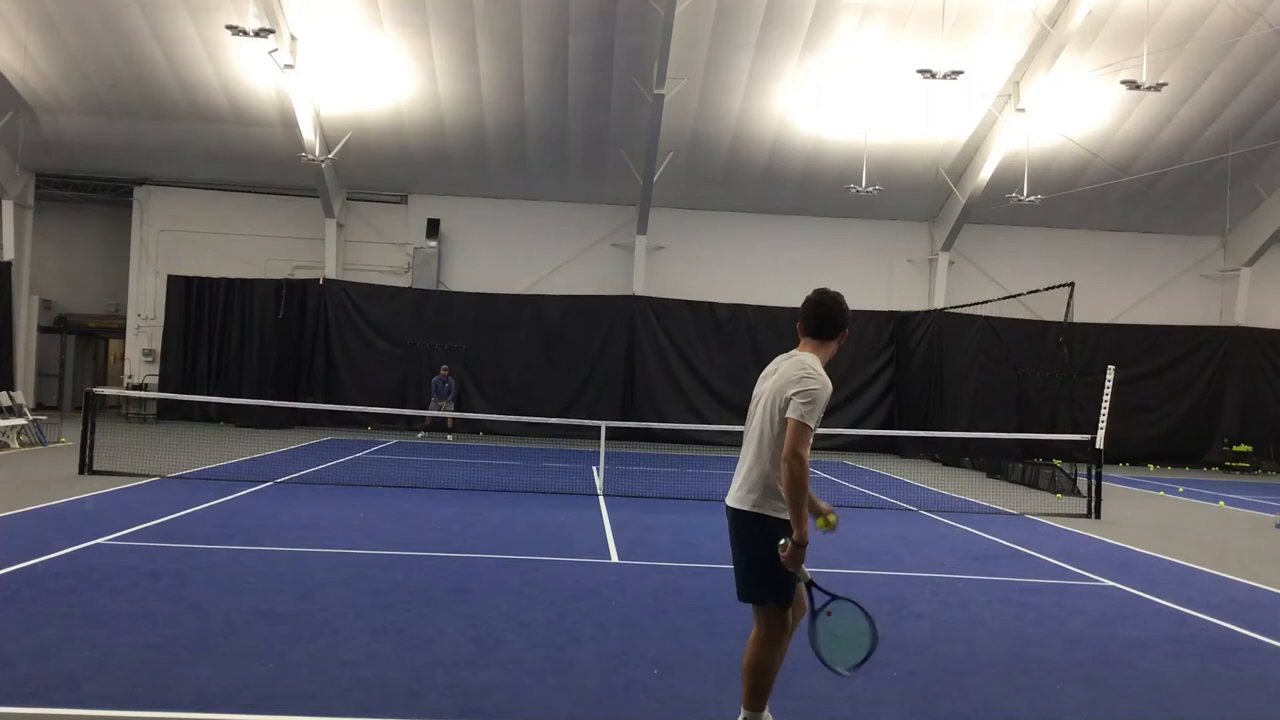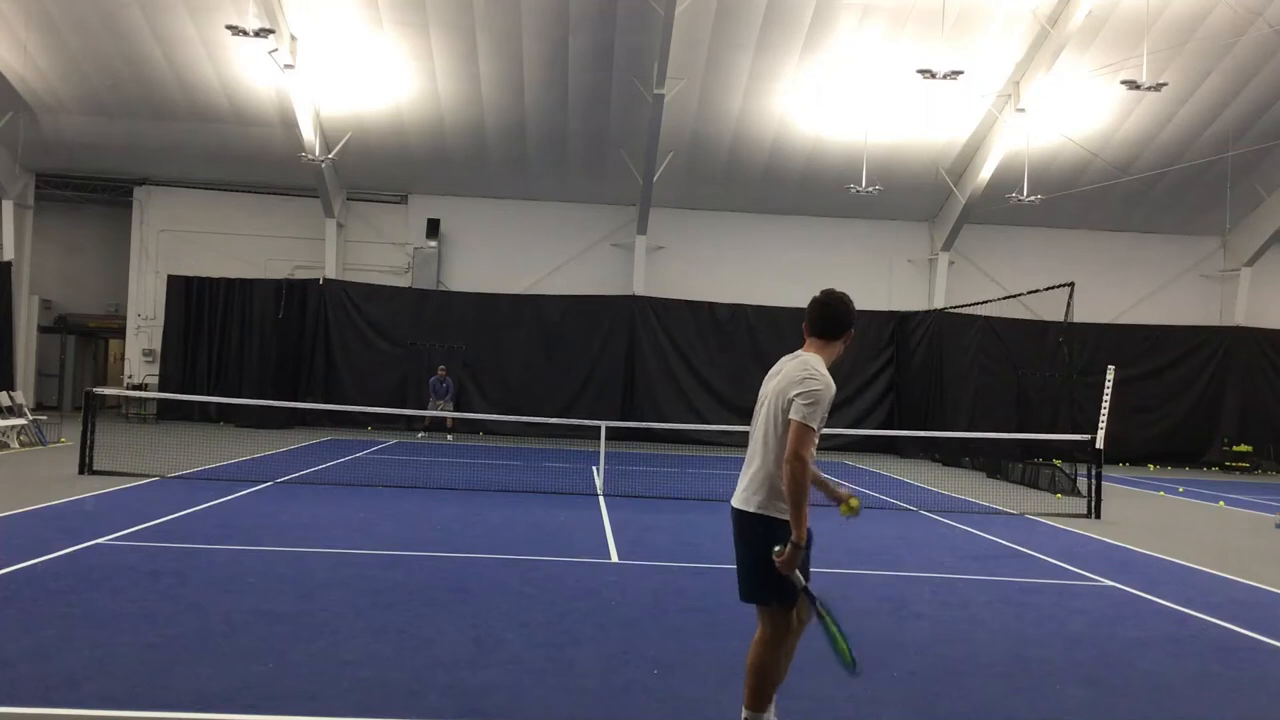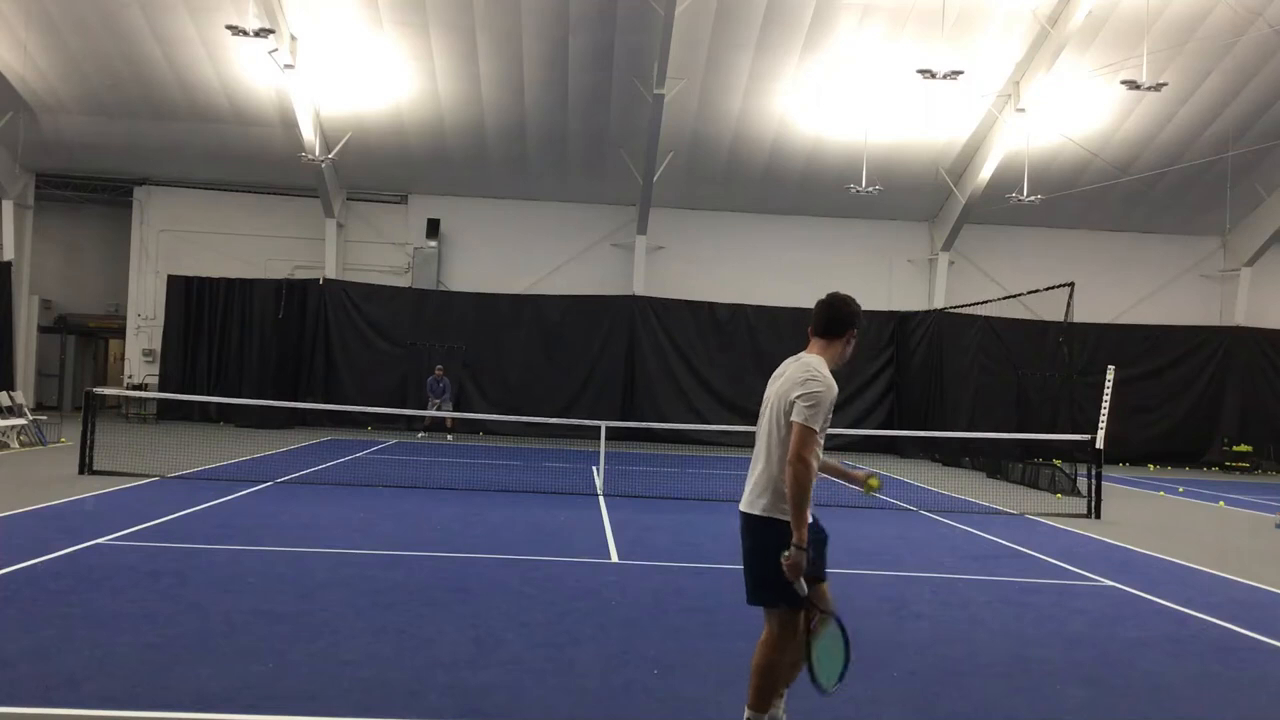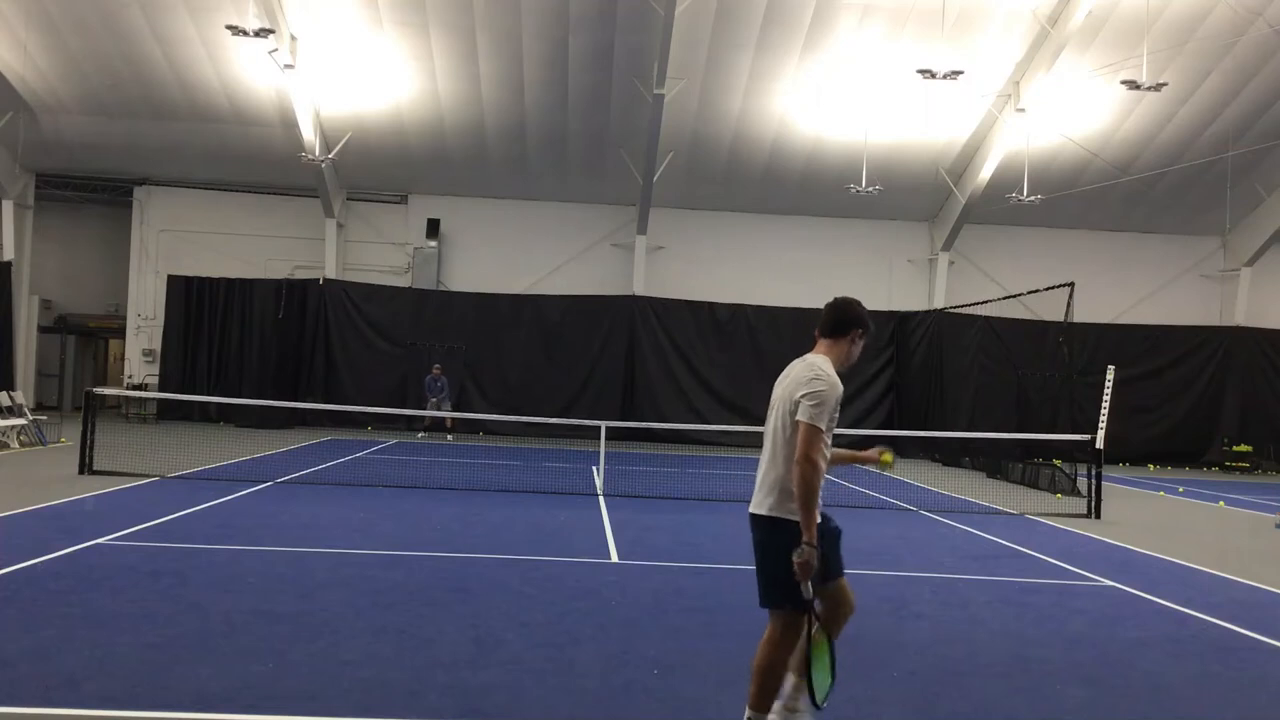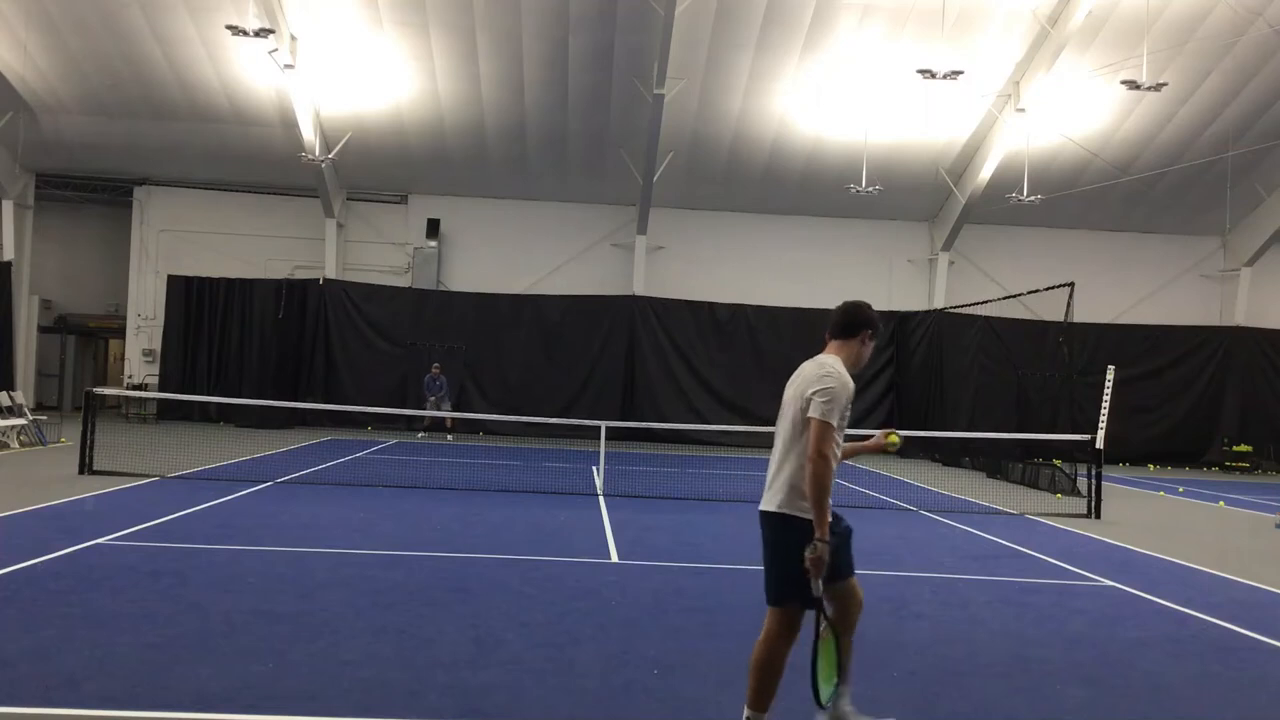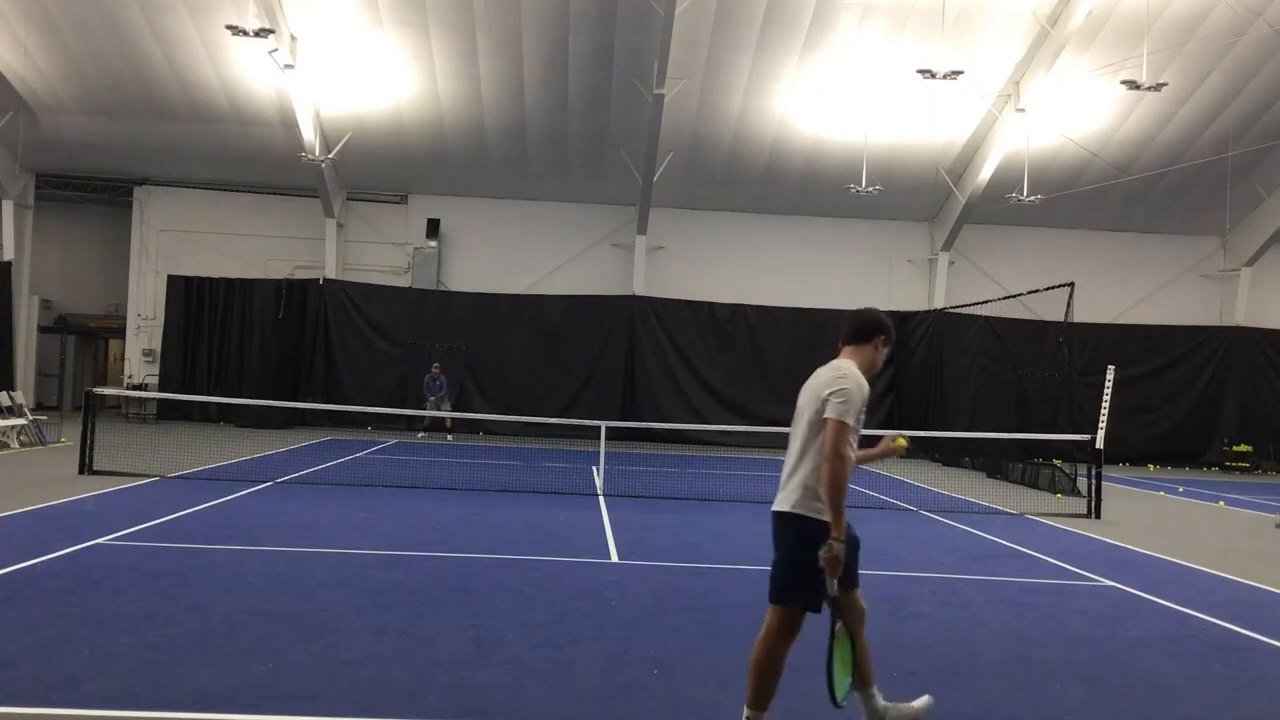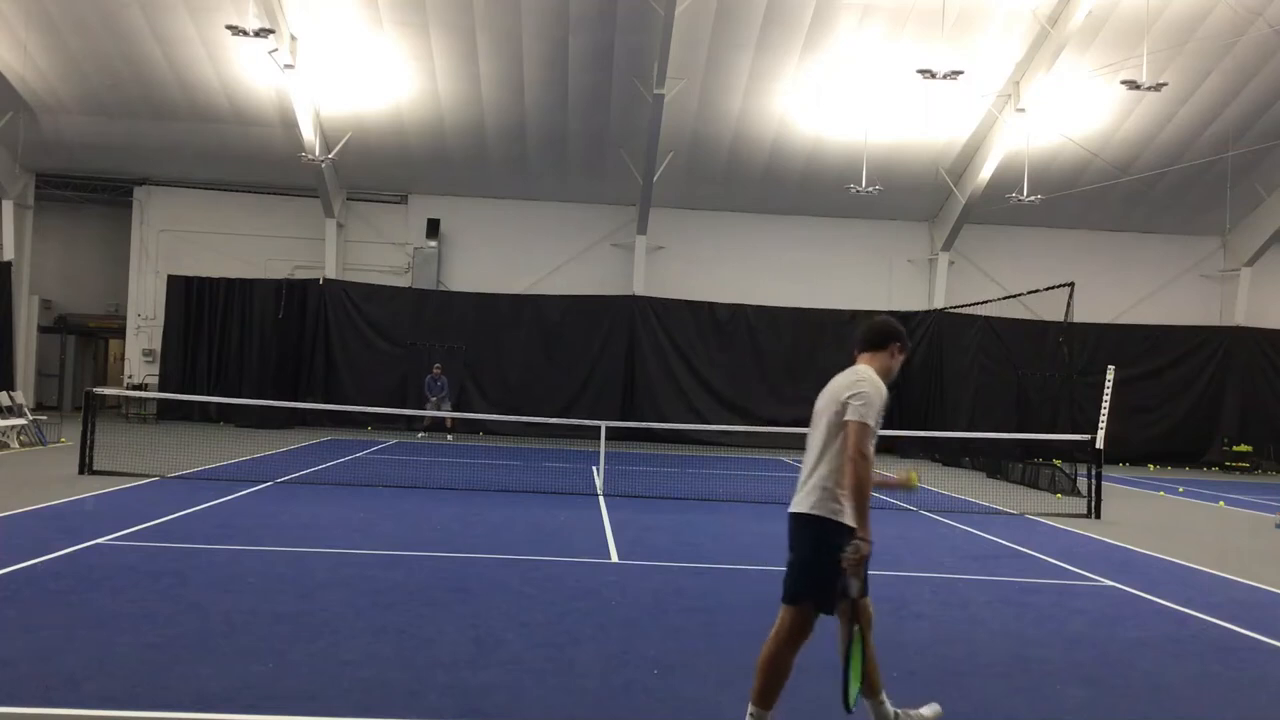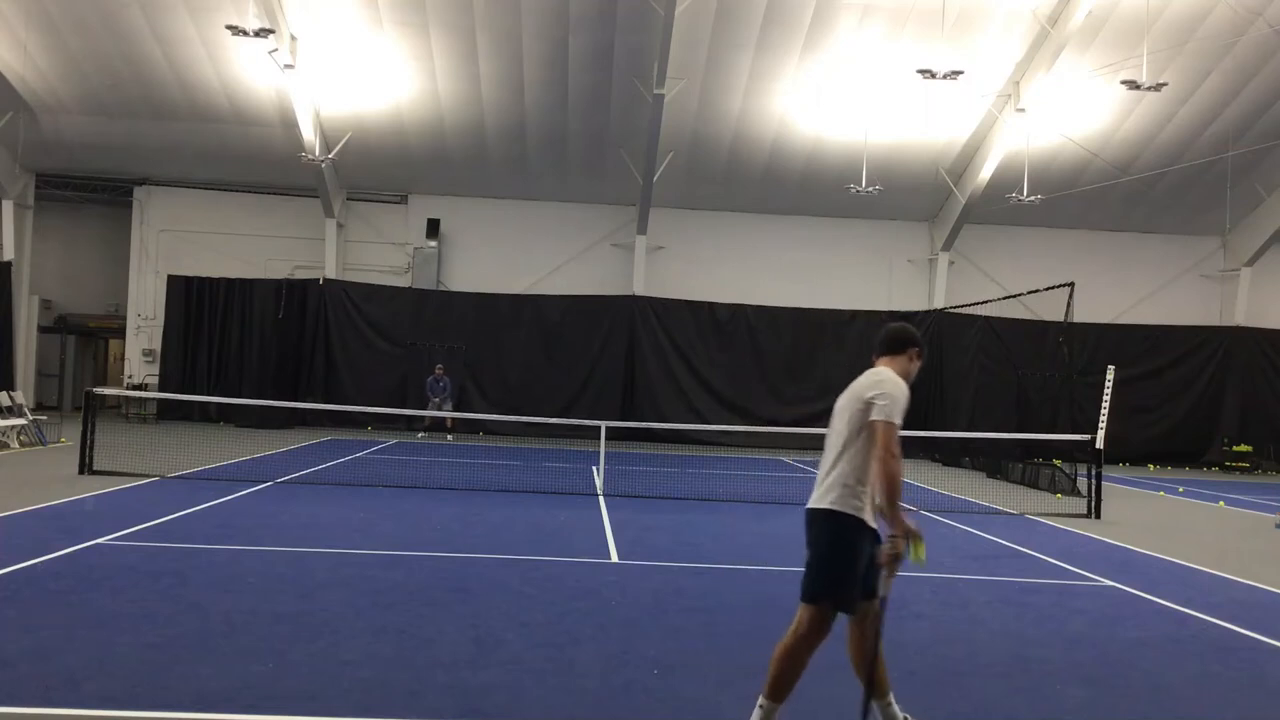
dt=0.1s
person 1, frame 1
left shoulder: (778, 366)
right shoulder: (813, 380)
right elbow: (792, 458)
left wrist: (811, 503)
right wrist: (799, 532)
left hip: (754, 507)
right hip: (766, 515)
left knee: (790, 613)
right knee: (772, 624)
person 1, frame 2
left shoulder: (784, 367)
right shoulder: (816, 380)
right elbow: (795, 459)
left wrist: (831, 490)
right wrist: (798, 535)
left hip: (760, 508)
right hip: (770, 516)
left knee: (796, 615)
right knee: (777, 625)
person 1, frame 3
left shoulder: (792, 367)
right shoulder: (819, 381)
right elbow: (798, 461)
left wrist: (848, 474)
right wrist: (800, 540)
left hip: (778, 513)
right hip: (776, 518)
left knee: (817, 610)
right knee: (785, 626)
person 1, frame 4
left shoulder: (799, 369)
right shoulder: (824, 380)
right elbow: (805, 461)
left wrist: (859, 457)
right wrist: (809, 540)
left hip: (787, 514)
right hip: (785, 519)
left knee: (840, 604)
right knee: (787, 627)
person 1, frame 5
left shoulder: (811, 369)
right shoulder: (836, 377)
right elbow: (817, 458)
left wrist: (866, 446)
right wrist: (821, 534)
left hip: (799, 514)
right hip: (795, 516)
left knee: (848, 601)
right knee: (785, 624)
person 1, frame 6
left shoulder: (825, 375)
right shoulder: (851, 380)
right elbow: (834, 458)
left wrist: (876, 452)
right wrist: (837, 534)
left hip: (809, 514)
right hip: (806, 517)
left knee: (851, 612)
right knee: (784, 624)
person 1, frame 7
left shoulder: (840, 383)
right shoulder: (868, 385)
right elbow: (856, 457)
left wrist: (884, 484)
right wrist: (860, 535)
left hip: (828, 518)
right hip: (821, 521)
left knee: (858, 617)
right knee: (795, 626)
person 1, frame 8
left shoulder: (860, 386)
right shoulder: (892, 386)
right elbow: (887, 457)
left wrist: (893, 520)
right wrist: (896, 530)
left hip: (840, 514)
right hip: (840, 518)
left knee: (867, 620)
right knee: (813, 624)
